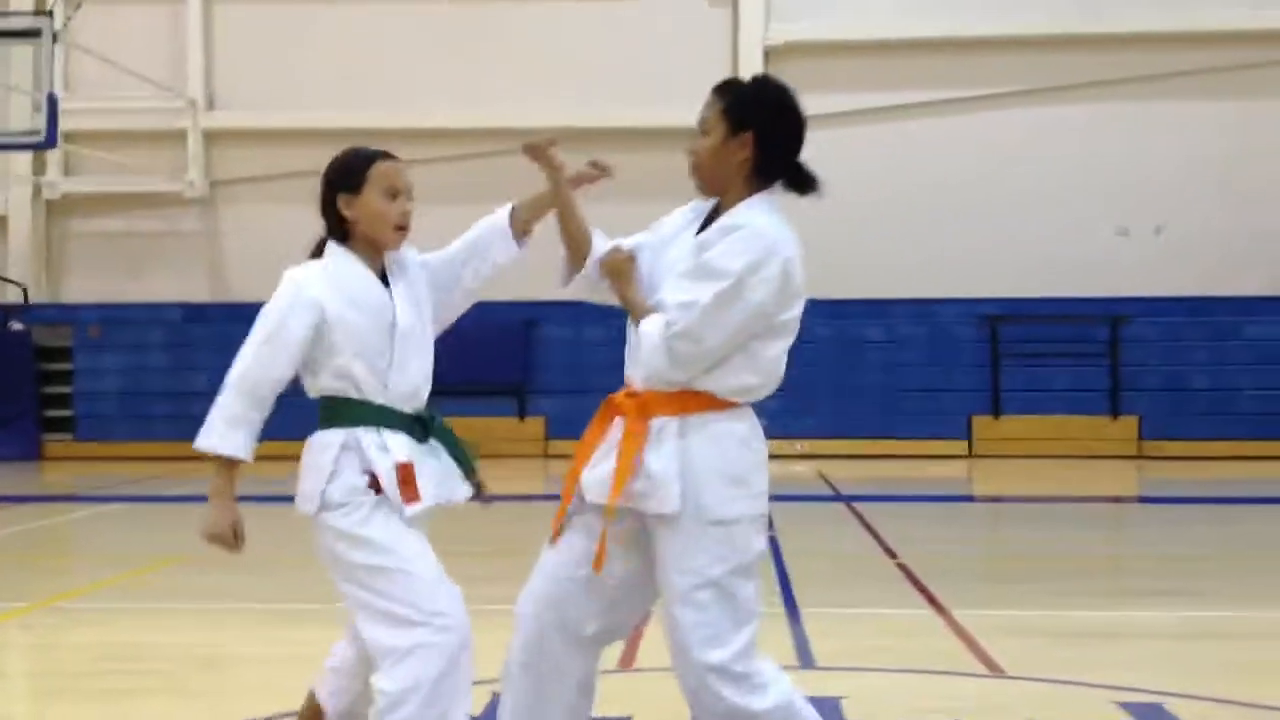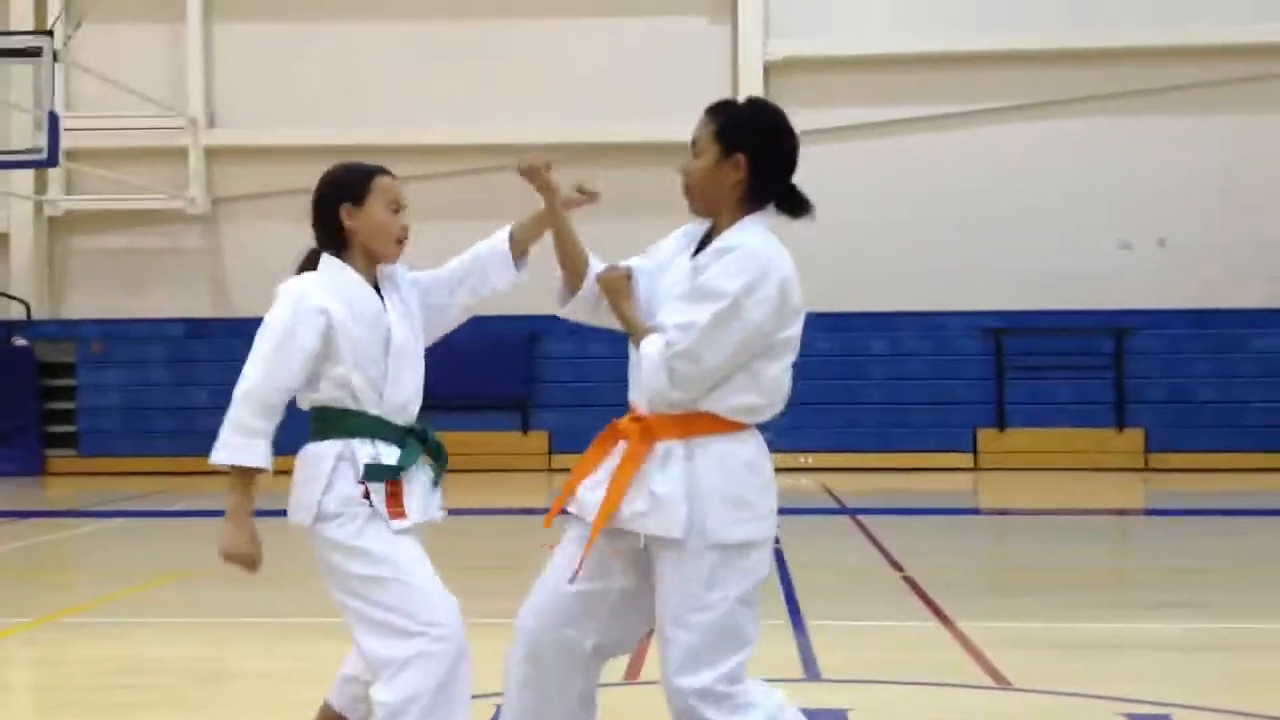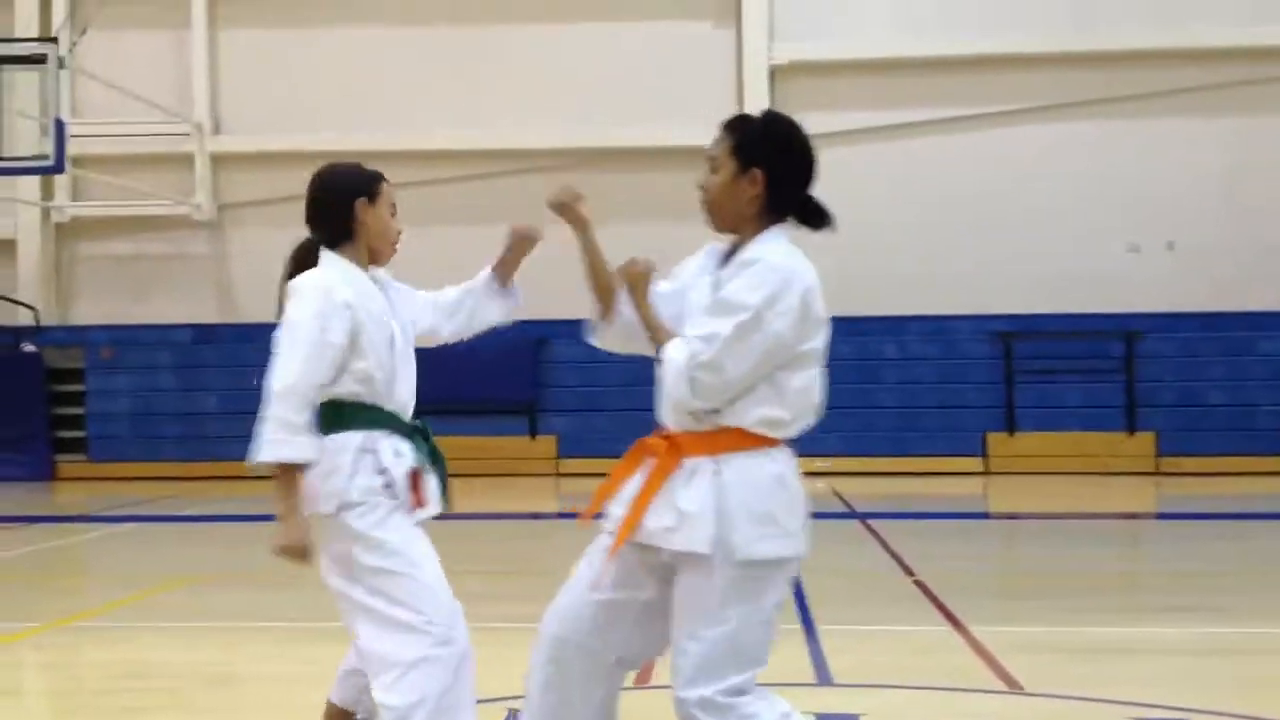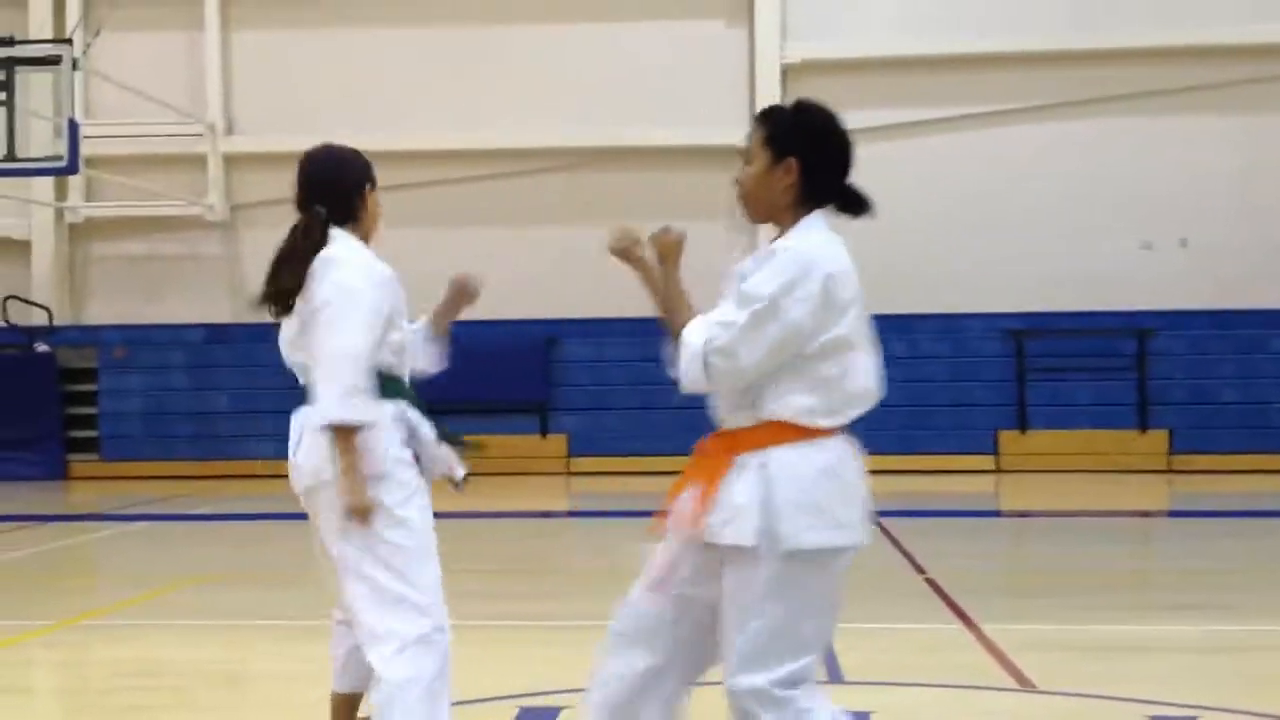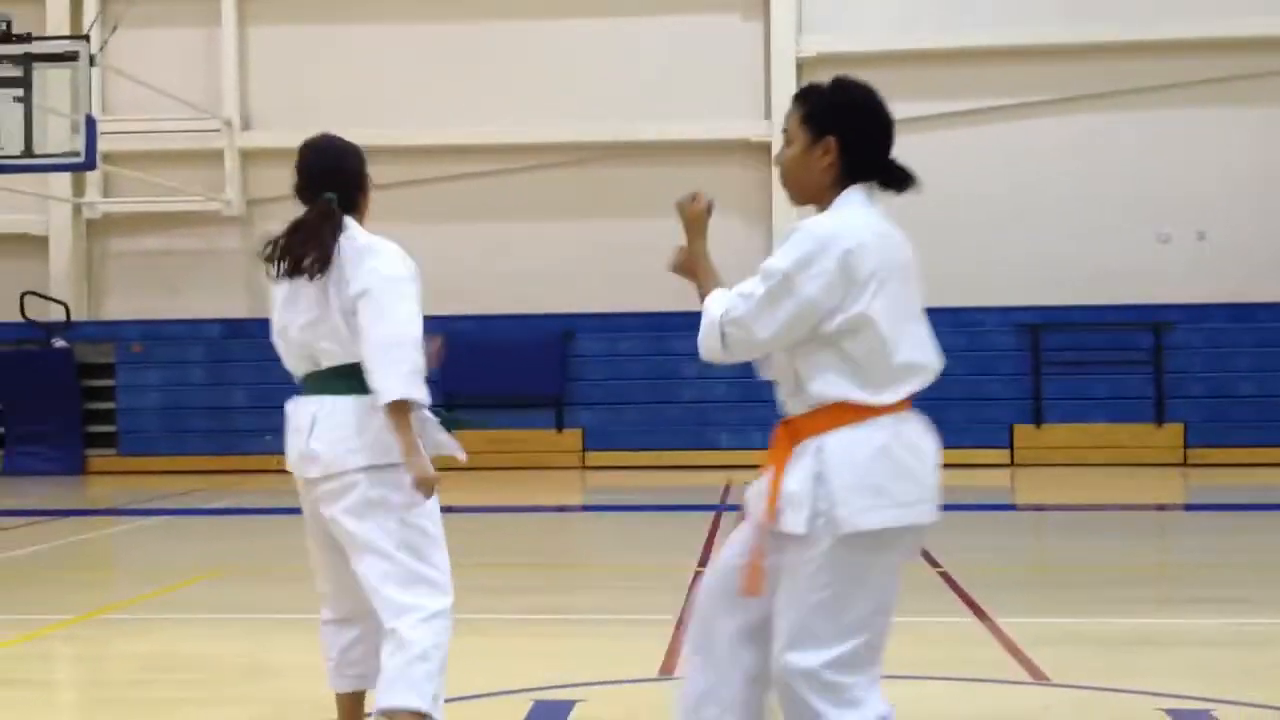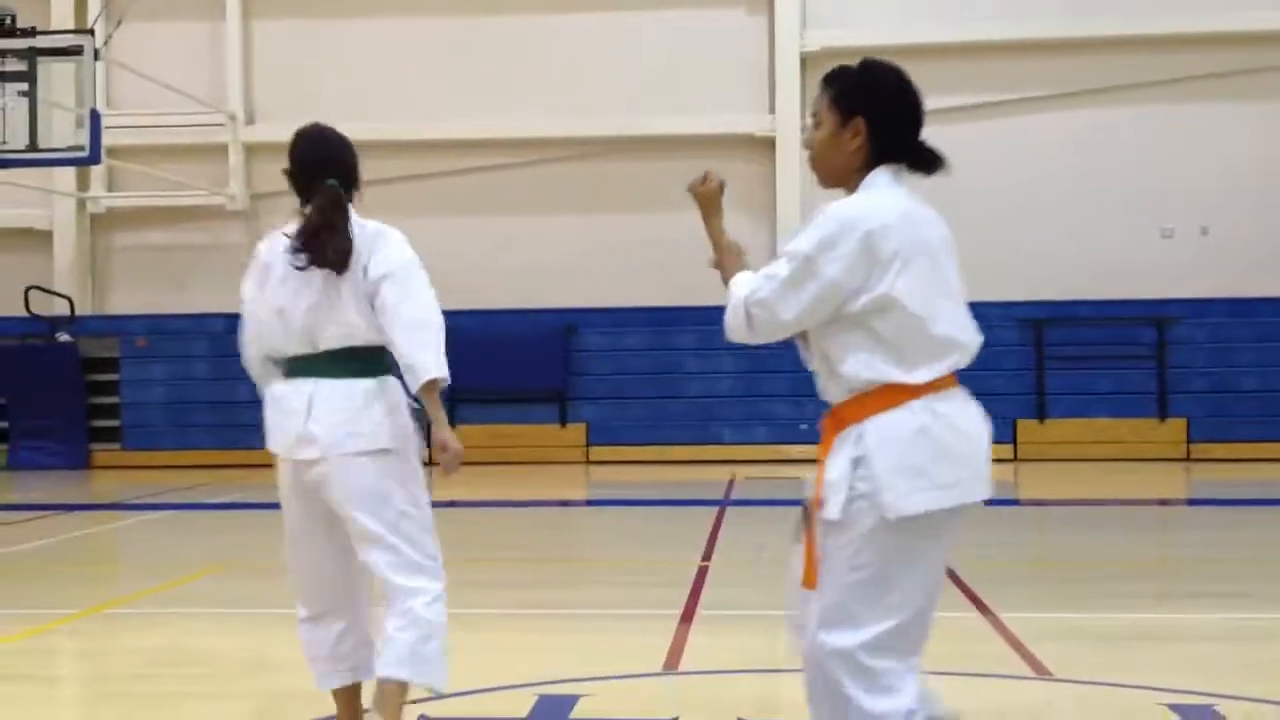
dt=0.1s
person 1, frame 1
left shoulder: (761, 243)
right shoulder: (693, 223)
left elbow: (672, 353)
right elbow: (591, 269)
left wrist: (628, 288)
right wrist: (557, 181)
left hip: (705, 463)
right hip: (642, 447)
left knee: (717, 661)
right knee: (555, 618)
person 1, frame 2
left shoulder: (756, 265)
right shoulder: (690, 246)
left elbow: (672, 374)
right elbow: (587, 294)
left wrist: (625, 307)
right wrist: (552, 203)
left hip: (707, 486)
right hip: (642, 472)
right knee: (553, 634)
person 1, frame 3
left shoulder: (778, 278)
right shoulder: (718, 265)
left elbow: (695, 384)
right elbow: (614, 326)
left wrist: (643, 302)
right wrist: (582, 227)
left hip: (737, 503)
right hip: (683, 489)
right knee: (575, 641)
person 1, frame 4
left shoulder: (805, 264)
right shoulder: (783, 256)
left elbow: (707, 366)
right elbow: (703, 352)
left wrist: (664, 276)
right wrist: (648, 268)
left hip: (791, 492)
right hip: (745, 483)
right knee: (649, 633)
person 1, frame 5
left shoulder: (830, 240)
right shoulder: (867, 233)
left elbow: (728, 336)
right elbow: (783, 346)
left wrist: (699, 249)
right wrist: (708, 280)
left hip: (849, 470)
right hip: (855, 461)
left knee: (818, 663)
right knee: (731, 610)
person 1, frame 6
left shoulder: (856, 222)
right shoulder: (907, 216)
left elbow: (755, 317)
left wrist: (715, 228)
right wrist: (746, 271)
left hip: (894, 454)
right hip: (907, 442)
left knee: (853, 648)
right knee: (858, 636)
person 2, frame 1
left shoulder: (413, 276)
right shoulder: (310, 288)
left elbow: (482, 247)
right elbow: (246, 391)
left wrist: (553, 192)
right wrist: (224, 499)
left hip: (397, 472)
right hip: (353, 479)
left knee: (394, 622)
right knee: (434, 620)
person 2, frame 2
left shoulder: (401, 292)
right shoulder: (310, 299)
left elbow: (480, 269)
right elbow: (254, 403)
left wrist: (549, 213)
right wrist: (239, 517)
left hip: (387, 483)
right hip: (347, 489)
left knee: (393, 631)
right knee: (429, 631)
person 2, frame 3
left shoulder: (378, 290)
right shoulder: (322, 293)
left elbow: (453, 313)
right elbow: (287, 404)
left wrist: (510, 257)
right wrist: (289, 513)
left hip: (378, 479)
right hip: (354, 479)
left knee: (391, 624)
right knee: (431, 633)
person 2, frame 4
left shoulder: (305, 269)
right shoulder: (356, 269)
right elbow: (345, 370)
left wrist: (445, 313)
right wrist: (354, 475)
left hip: (330, 453)
right hip: (367, 454)
left knee: (368, 606)
right knee: (411, 616)
person 2, frame 5
left shoulder: (286, 265)
right shoulder: (378, 257)
right elbow: (388, 356)
right wrist: (415, 448)
left hip: (312, 436)
right hip: (368, 437)
left knee: (348, 599)
right knee: (417, 597)
person 2, frame 6
left shoulder: (268, 254)
right shoulder: (381, 243)
left elbow: (258, 353)
right elbow: (415, 329)
right wrist: (440, 423)
left hip: (294, 419)
right hip: (363, 417)
left knee: (324, 586)
right knee: (412, 575)
